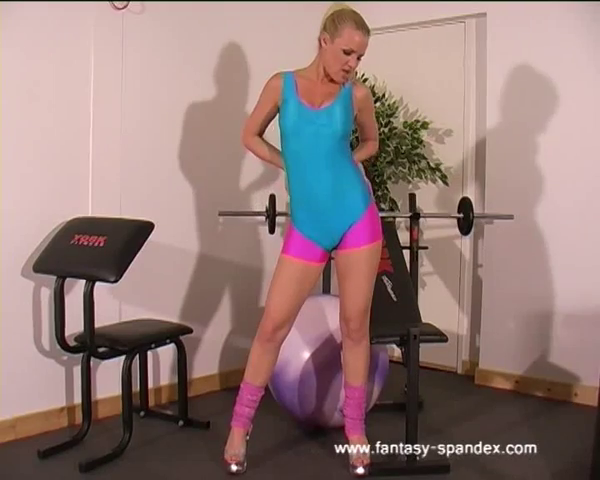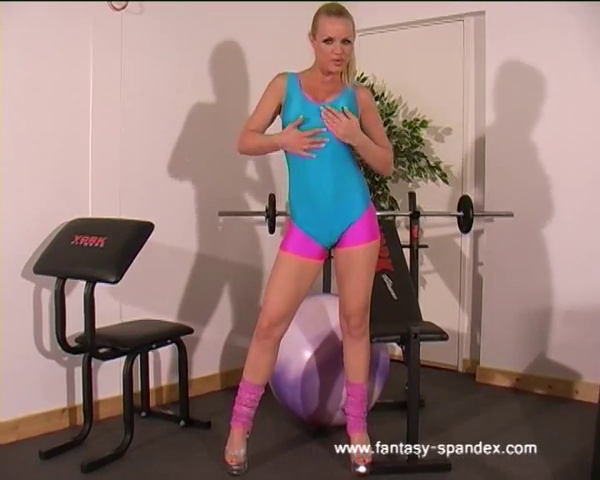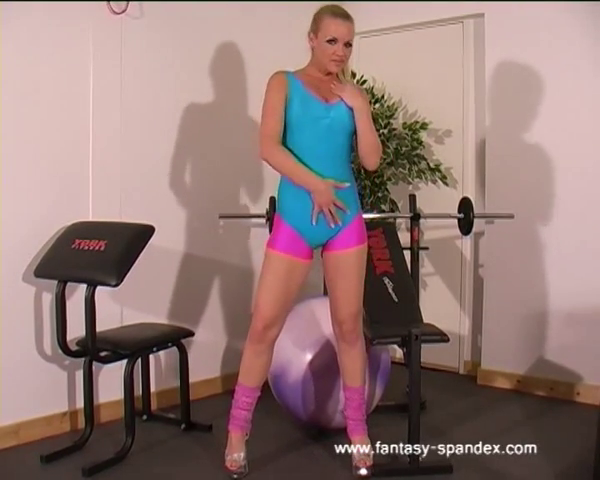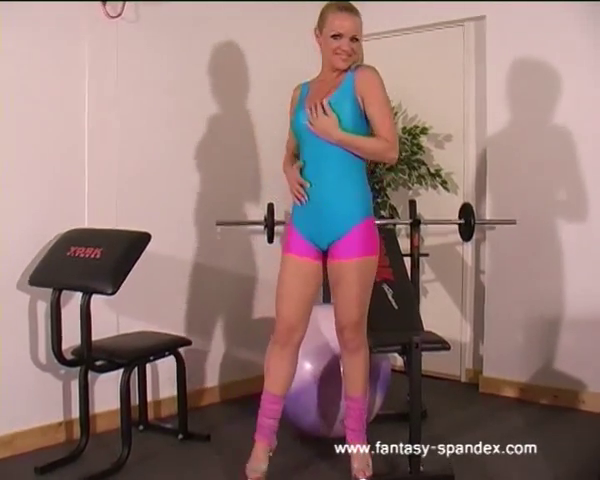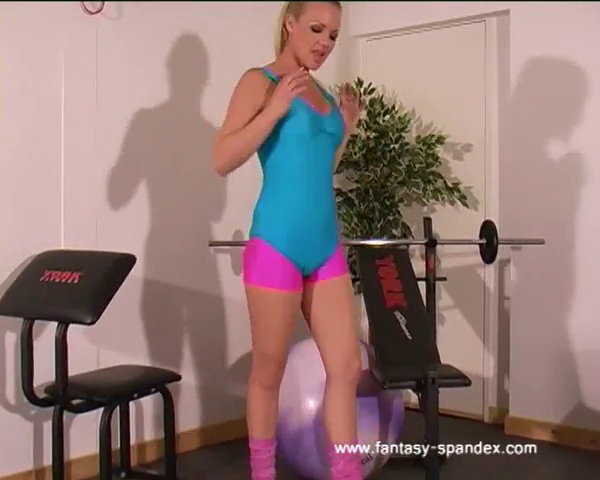
dt=1s
person 1, frame 1
left shoulder: (357, 95)
right shoulder: (281, 85)
right elbow: (251, 136)
left wrist: (349, 162)
right wrist: (294, 166)
left hip: (356, 217)
right hip: (306, 224)
left knee: (355, 325)
right knee: (272, 325)
left ankle: (355, 429)
right ankle: (240, 425)
person 1, frame 2
left shoulder: (359, 96)
right shoulder: (285, 85)
left elbow: (386, 163)
right elbow: (245, 140)
left wrist: (355, 137)
right wrist: (282, 139)
left hip: (355, 217)
right hip: (305, 222)
left knee: (355, 323)
right knee: (270, 323)
left ankle: (357, 427)
right ankle: (239, 427)
person 1, frame 3
left shoulder: (355, 95)
right shoulder: (284, 82)
left elbow: (371, 160)
right elbow: (269, 147)
left wrist: (358, 105)
right wrist: (315, 185)
left hip: (346, 220)
right hip: (294, 220)
left knee: (349, 326)
right knee: (263, 325)
left ankle: (357, 431)
right ankle: (237, 430)
person 1, frame 4
left shoulder: (364, 80)
right shoulder: (300, 93)
left elbow: (389, 149)
left wrist: (335, 134)
right wrist: (290, 171)
left hip: (352, 221)
right hip: (305, 222)
left knee: (351, 333)
right knee: (286, 330)
left ankle: (357, 442)
right ankle: (264, 441)
person 1, frame 5
left shoulder: (328, 97)
right shoulder: (260, 81)
right elbow: (222, 160)
left wrist: (346, 129)
right wrist: (274, 109)
left hip: (326, 245)
right hip: (276, 244)
left knee: (345, 367)
right knee: (268, 370)
